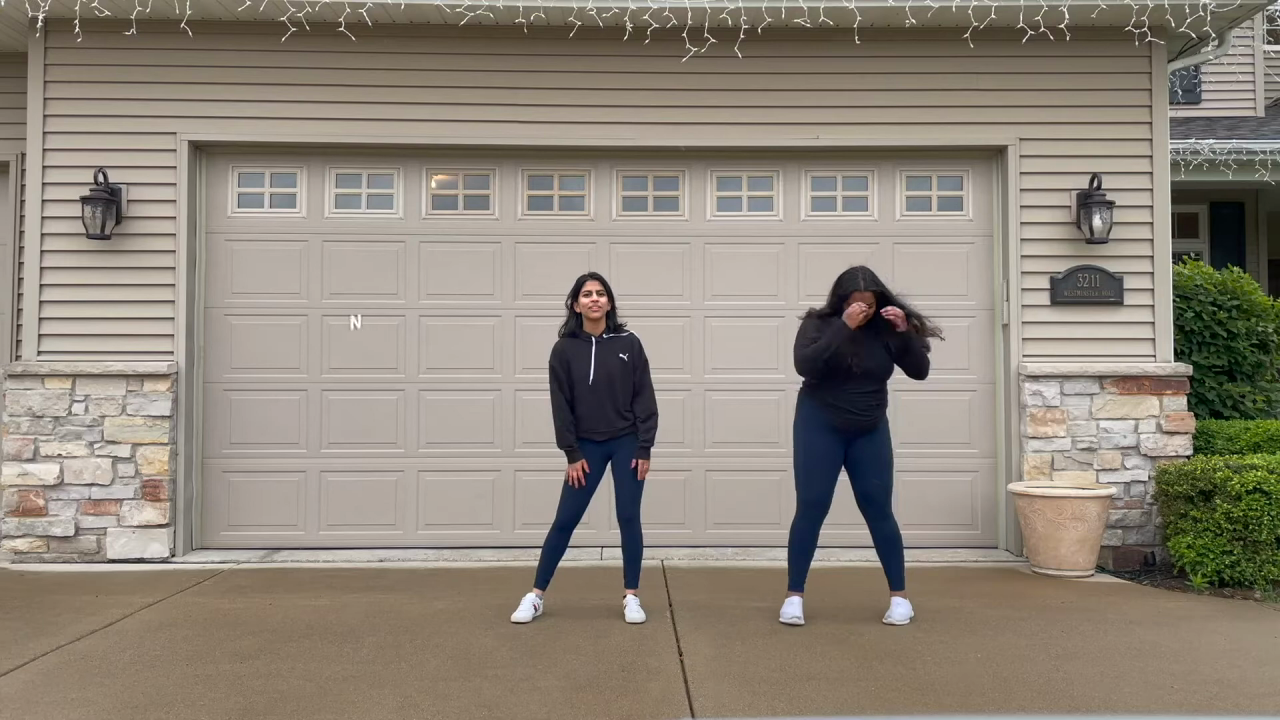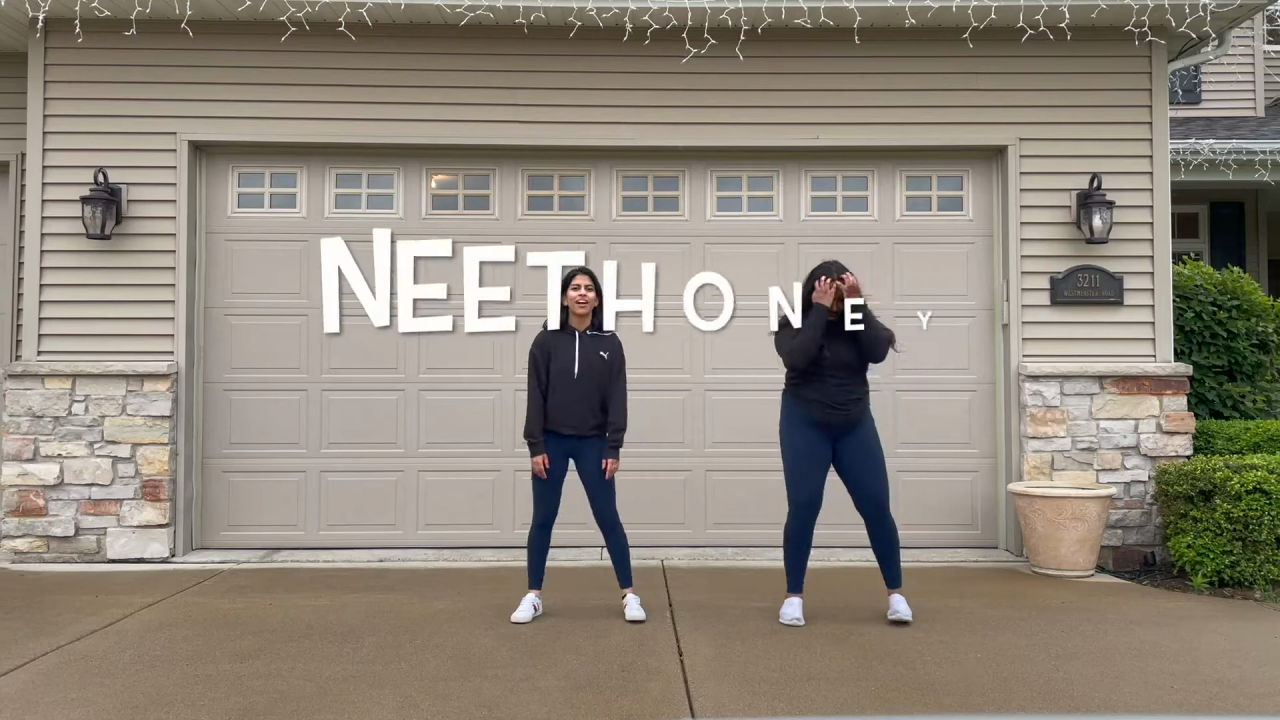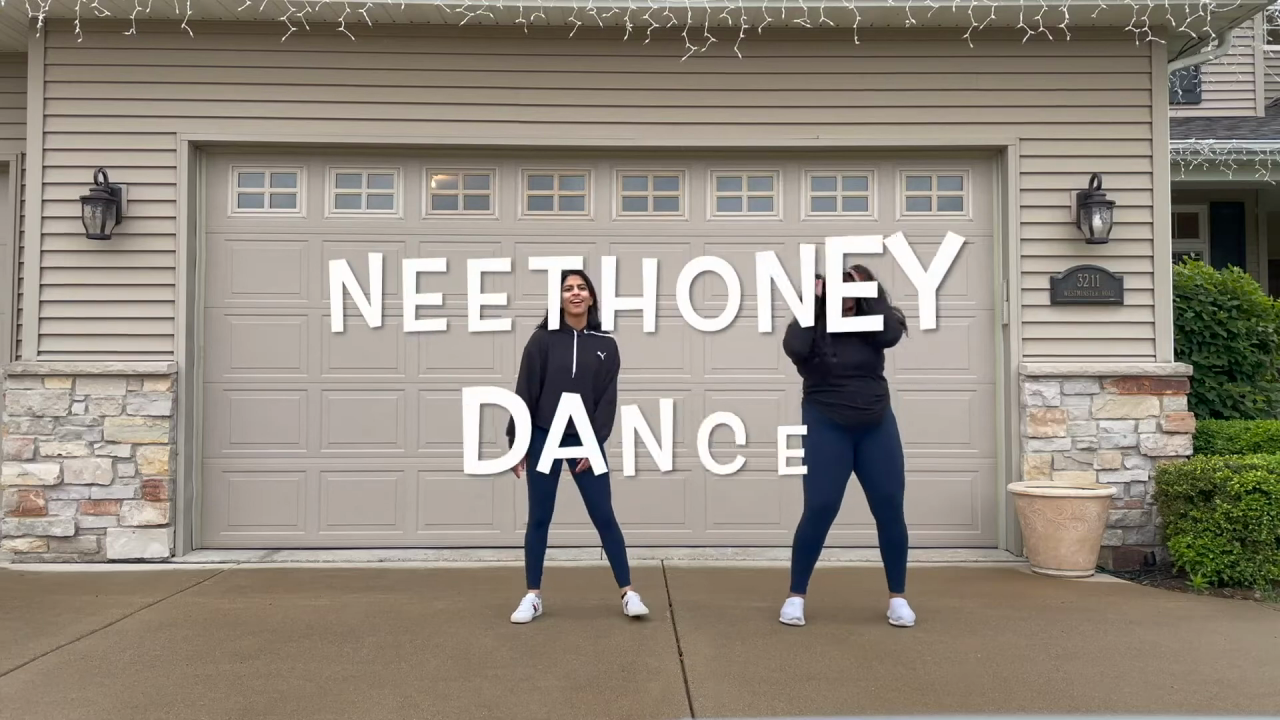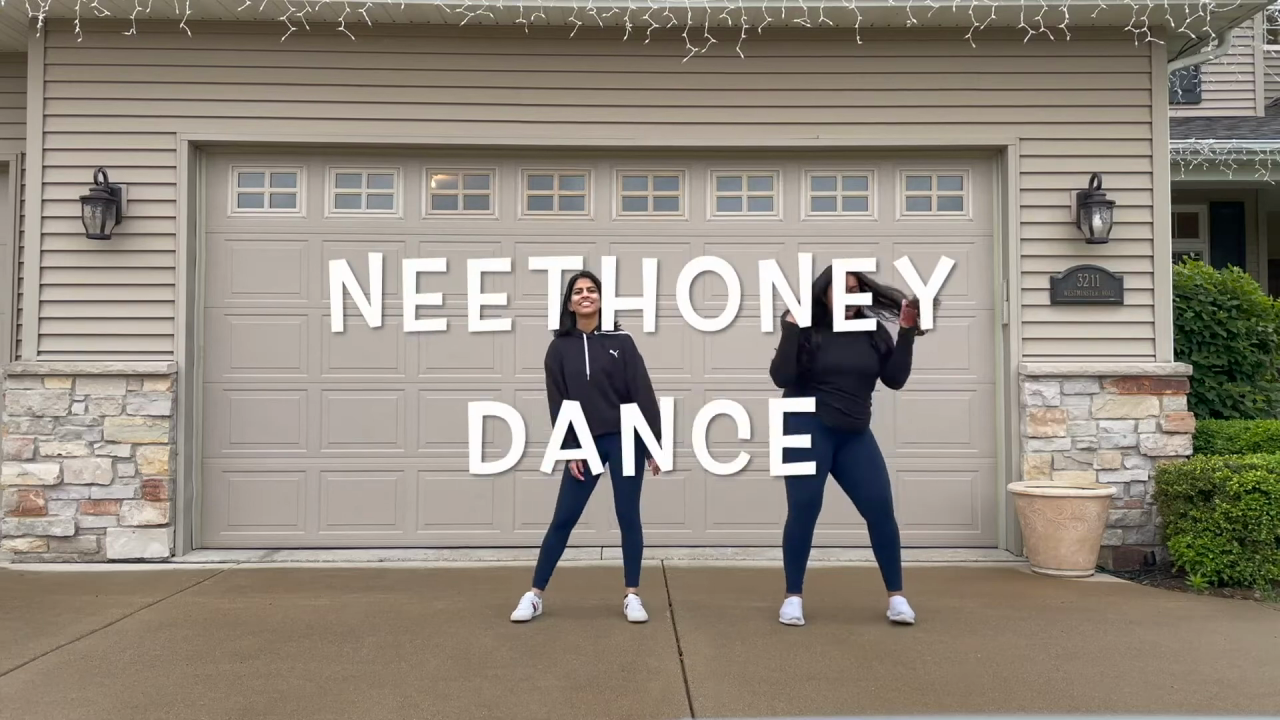
dt=0.4s
person 1, frame 1
left shoulder: (887, 329)
right shoulder: (819, 324)
left elbow: (919, 371)
right elbow: (805, 366)
left wrist: (904, 332)
right wrist: (843, 329)
left hip: (869, 431)
right hip: (819, 426)
left knee: (878, 509)
right knee: (811, 508)
left ankle: (899, 597)
right ankle: (794, 596)
person 1, frame 2
left shoulder: (858, 322)
right shoulder: (792, 324)
left elbow: (877, 353)
right elbow: (798, 359)
left wrist: (857, 306)
right wrist: (820, 310)
left hip: (855, 427)
right hip: (805, 425)
left knee: (876, 506)
right knee: (803, 508)
left ankle: (896, 593)
right ankle: (793, 597)
person 1, frame 3
right shoulder: (809, 330)
left elbow: (890, 336)
right elbow: (795, 348)
left wrist: (868, 291)
right wrist: (811, 303)
left hip: (877, 428)
right hip: (826, 429)
left knee: (890, 510)
right knee: (819, 511)
left ankle: (897, 598)
right ankle: (796, 596)
person 1, frame 4
left shoulder: (873, 332)
right shoulder: (807, 331)
left elbow: (895, 379)
right elbow: (782, 379)
left wrist: (907, 332)
right wrist: (790, 329)
left hip: (855, 434)
right hip: (807, 428)
left knee: (880, 509)
right knee: (804, 510)
left ankle: (896, 596)
right ankle: (793, 596)
person 2, frame 1
left shoulder: (628, 343)
right shoulder: (565, 349)
left elbow: (644, 398)
right elbow: (561, 405)
left wrist: (644, 448)
right wrist: (572, 454)
left hip: (627, 443)
right hip: (587, 446)
left knee: (629, 519)
right knee: (565, 520)
left ankle: (631, 597)
right ankle: (536, 595)
person 2, frame 2
left shoulder: (609, 343)
right shoulder: (547, 340)
left elbow: (617, 398)
right elbow: (536, 396)
left wrist: (614, 448)
right wrist: (536, 446)
left hip: (592, 443)
right hip: (552, 442)
left knee: (608, 518)
right knee: (543, 520)
left ankle: (629, 595)
right ankle: (533, 596)
person 2, frame 3
left shoulder: (605, 344)
right shoulder: (543, 340)
left elbow: (607, 400)
right elbow: (525, 392)
left wrist: (593, 446)
right wrist: (516, 442)
left hip: (586, 442)
right hip: (544, 439)
left knee: (604, 517)
right knee: (539, 519)
left ankle: (628, 593)
right ankle: (533, 596)
person 2, frame 4
left shoulder: (621, 342)
right shoulder: (560, 348)
left elbow: (642, 394)
right elbow: (558, 403)
left wrist: (652, 444)
right wrist: (569, 451)
left hip: (623, 440)
right hip: (583, 443)
left knee: (628, 518)
right knee: (563, 519)
left ankle: (631, 595)
right ankle: (535, 594)
